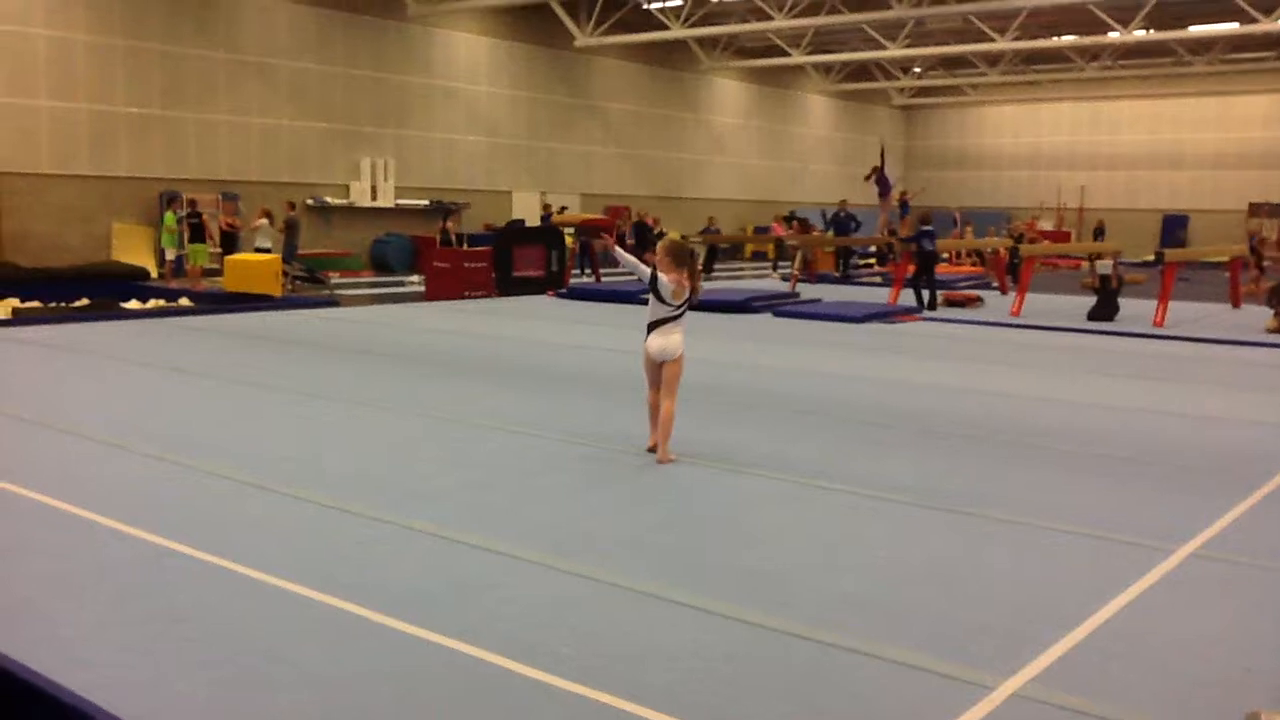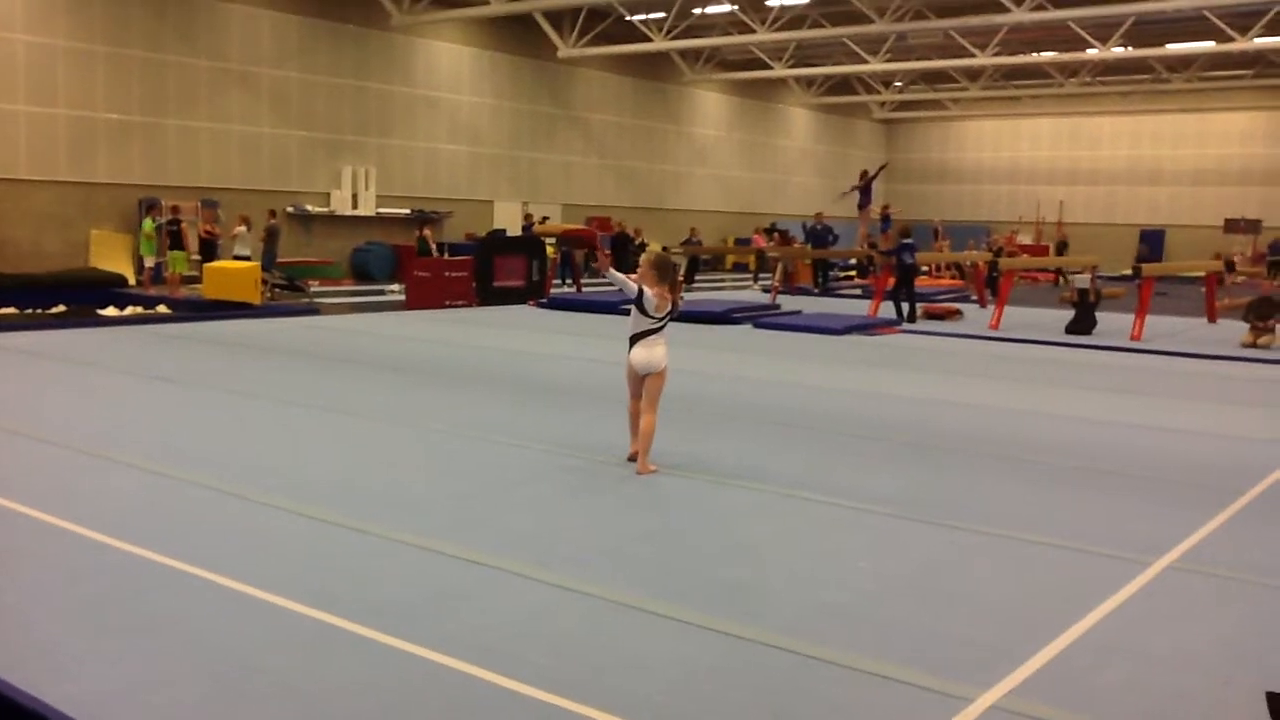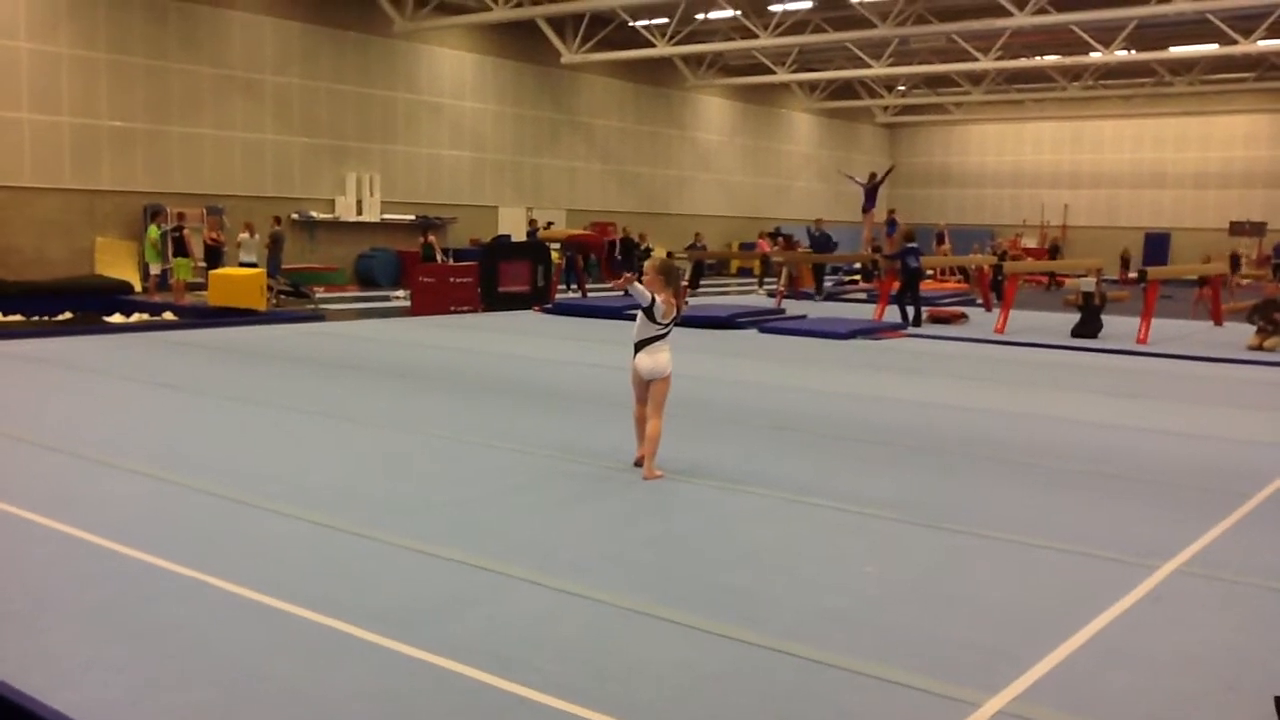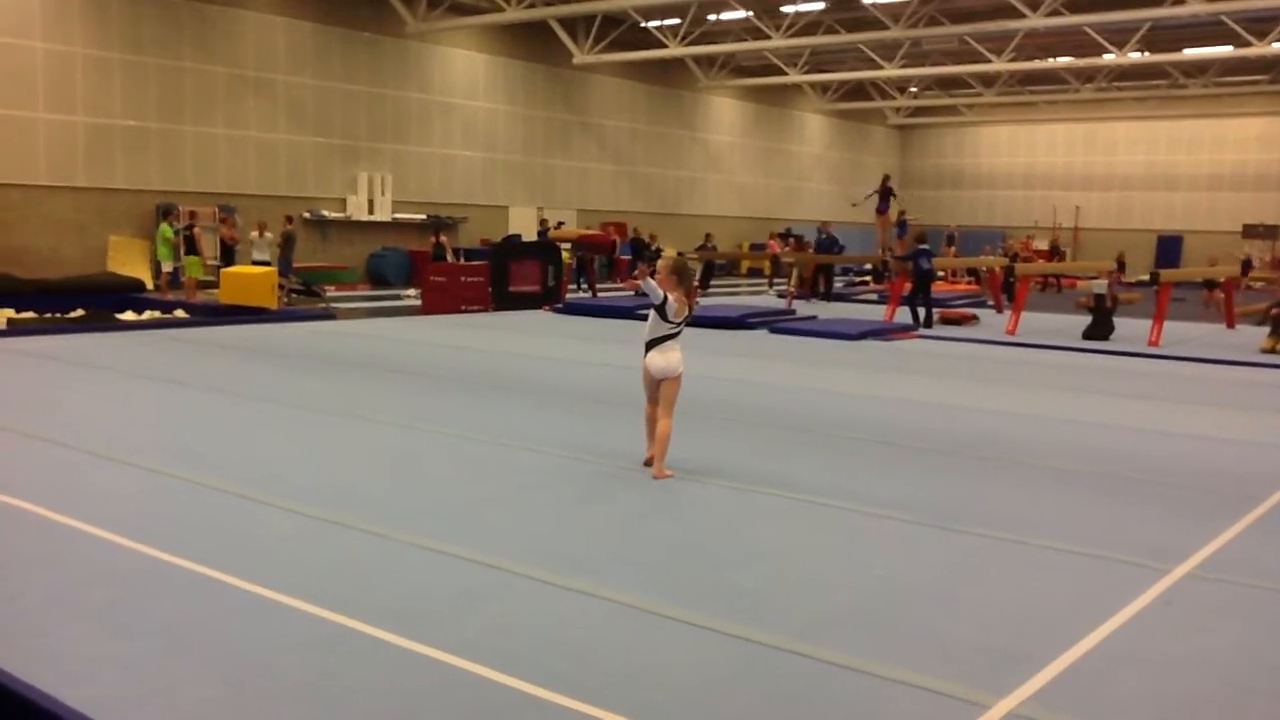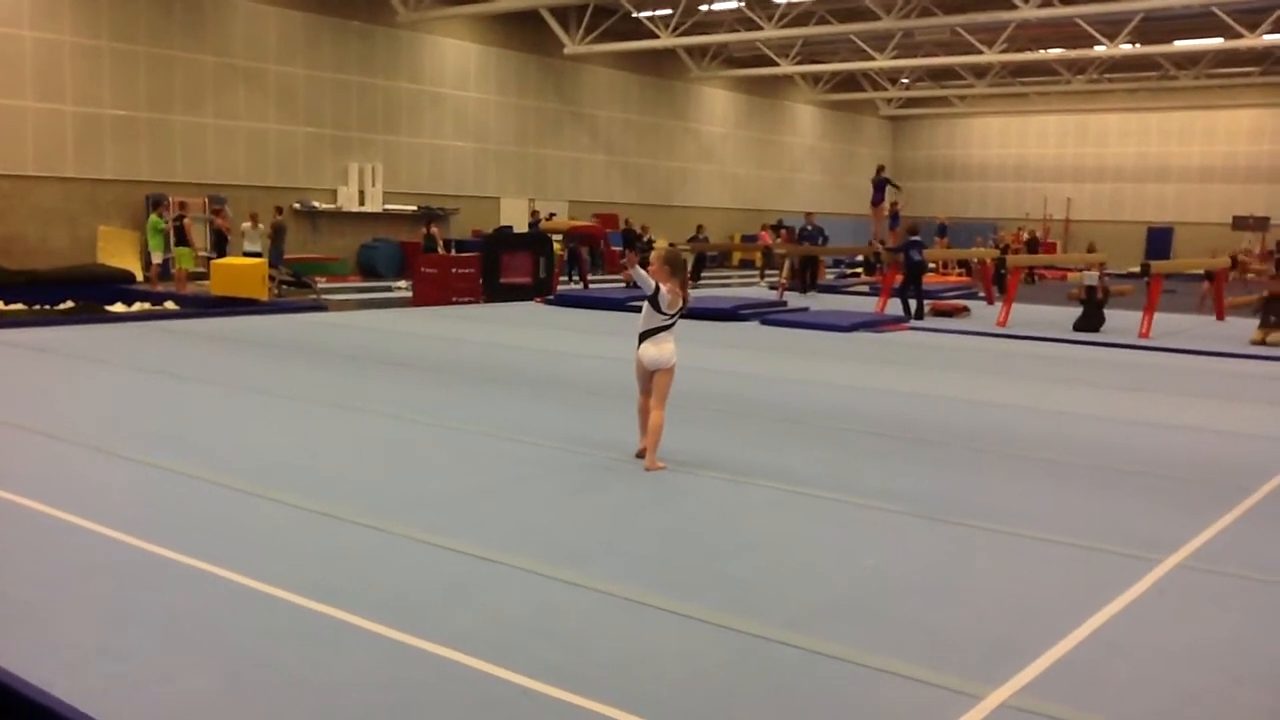
dt=0.5s
person 1, frame 1
left shoulder: (660, 281)
right shoulder: (688, 284)
left elbow: (637, 267)
left wrist: (614, 249)
right wrist: (658, 263)
left hip: (655, 341)
right hip: (674, 343)
left knee: (654, 390)
right knee: (668, 398)
left ankle: (654, 437)
right ankle: (663, 449)
person 1, frame 2
left shoulder: (644, 295)
right shoulder: (669, 297)
left elbow: (628, 285)
left wrist: (608, 271)
right wrist: (634, 277)
left hip: (638, 354)
right hip: (658, 356)
left knee: (635, 400)
right knee: (649, 410)
left ankle: (634, 447)
right ankle: (643, 462)
person 1, frame 3
left shoulder: (655, 303)
right shoulder: (672, 302)
left elbow: (642, 294)
right elbow: (646, 292)
left wrist: (630, 284)
right wrist: (630, 284)
left hip: (643, 359)
right hip: (662, 361)
left knee: (640, 405)
right knee: (655, 416)
left ankle: (640, 452)
right ankle: (649, 467)
person 1, frame 4
left shoulder: (667, 301)
right shoulder: (684, 301)
left elbow: (655, 292)
left wrist: (643, 279)
right wrist: (642, 284)
left hip: (654, 358)
right hip: (673, 361)
left knee: (651, 405)
right knee: (665, 415)
left ankle: (651, 451)
right ankle: (659, 466)
person 1, frame 5
left shoulder: (659, 292)
right shoulder: (679, 294)
left elbow: (646, 282)
left wrist: (634, 268)
right wrist: (636, 272)
left hip: (648, 349)
right hip: (667, 352)
left knee: (644, 396)
right knee: (658, 406)
left ankle: (644, 442)
right ankle: (651, 458)
